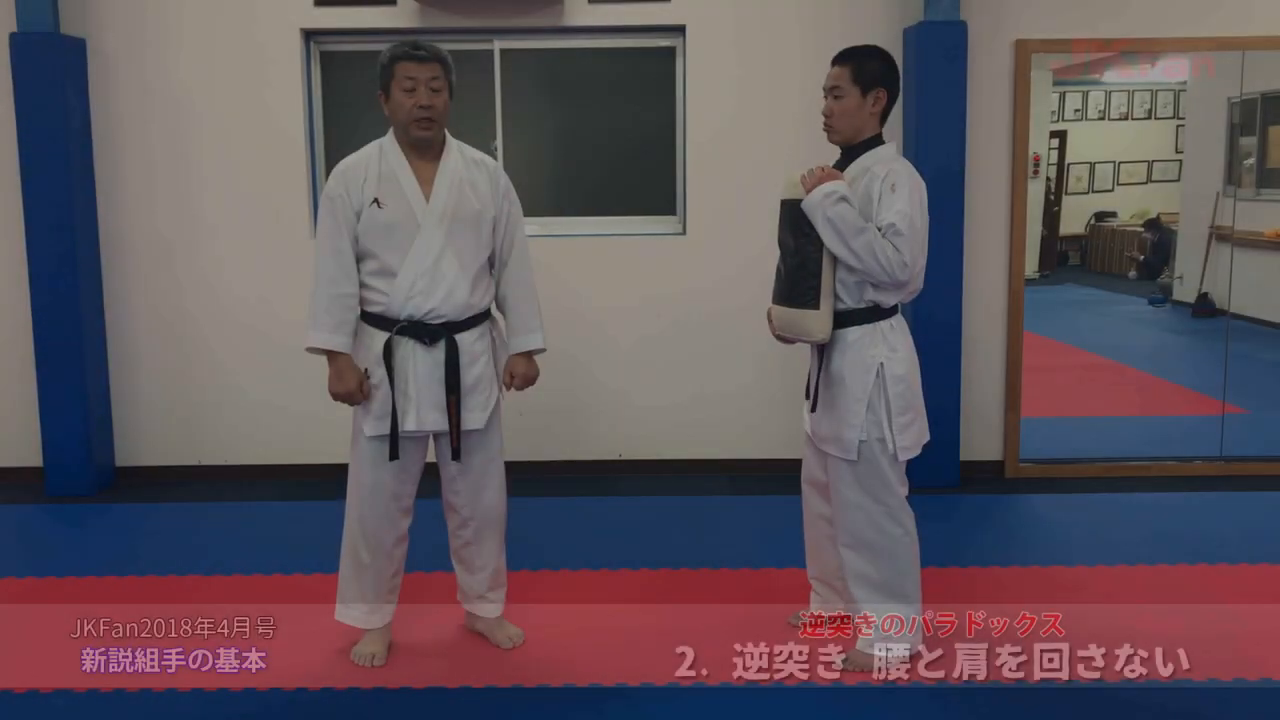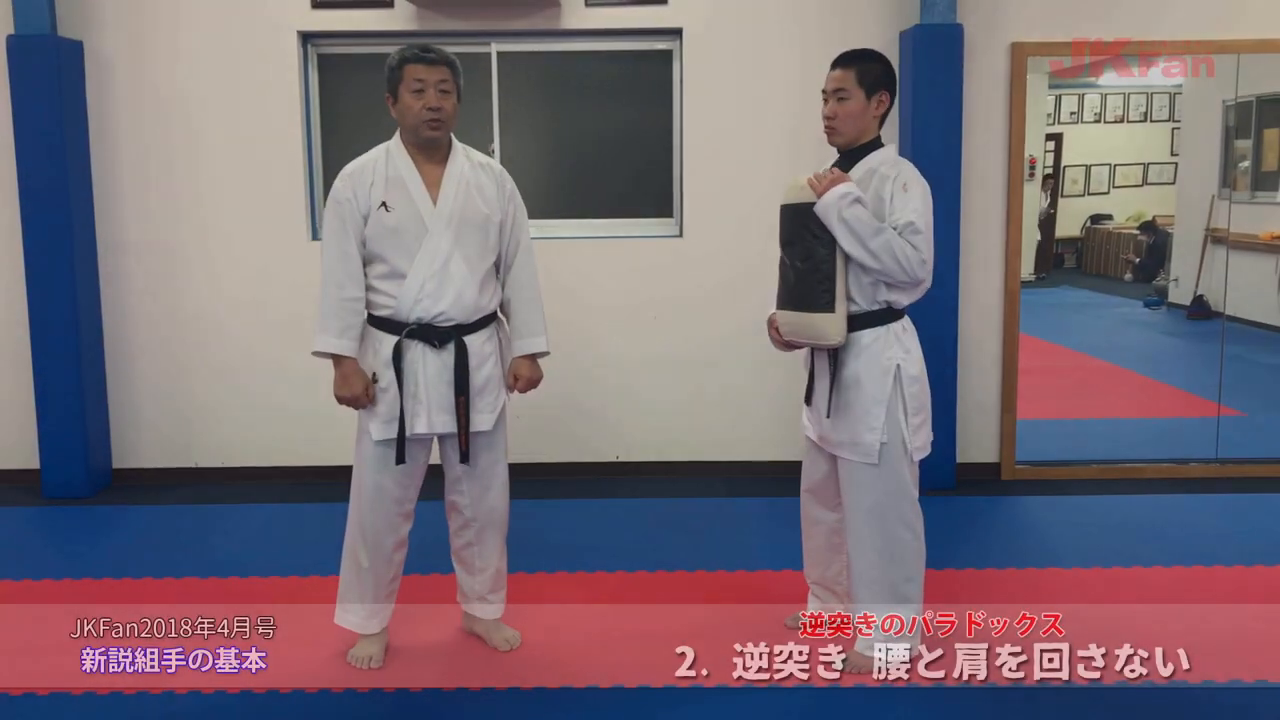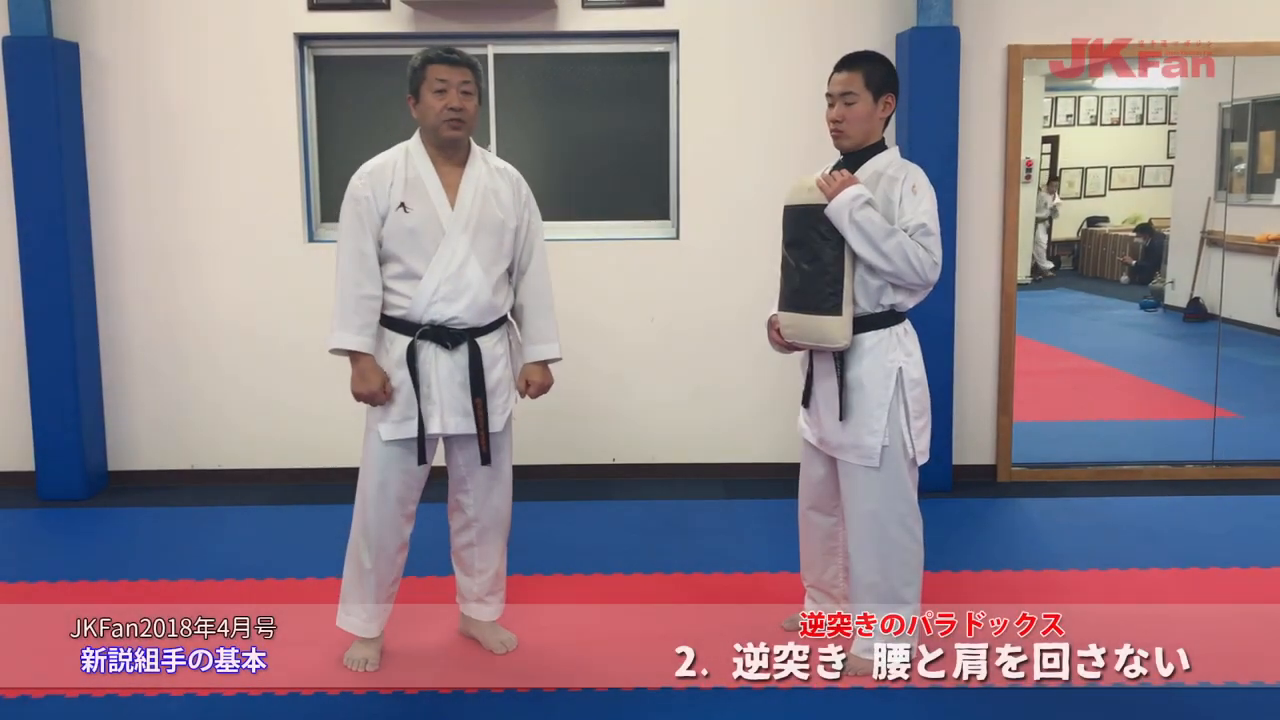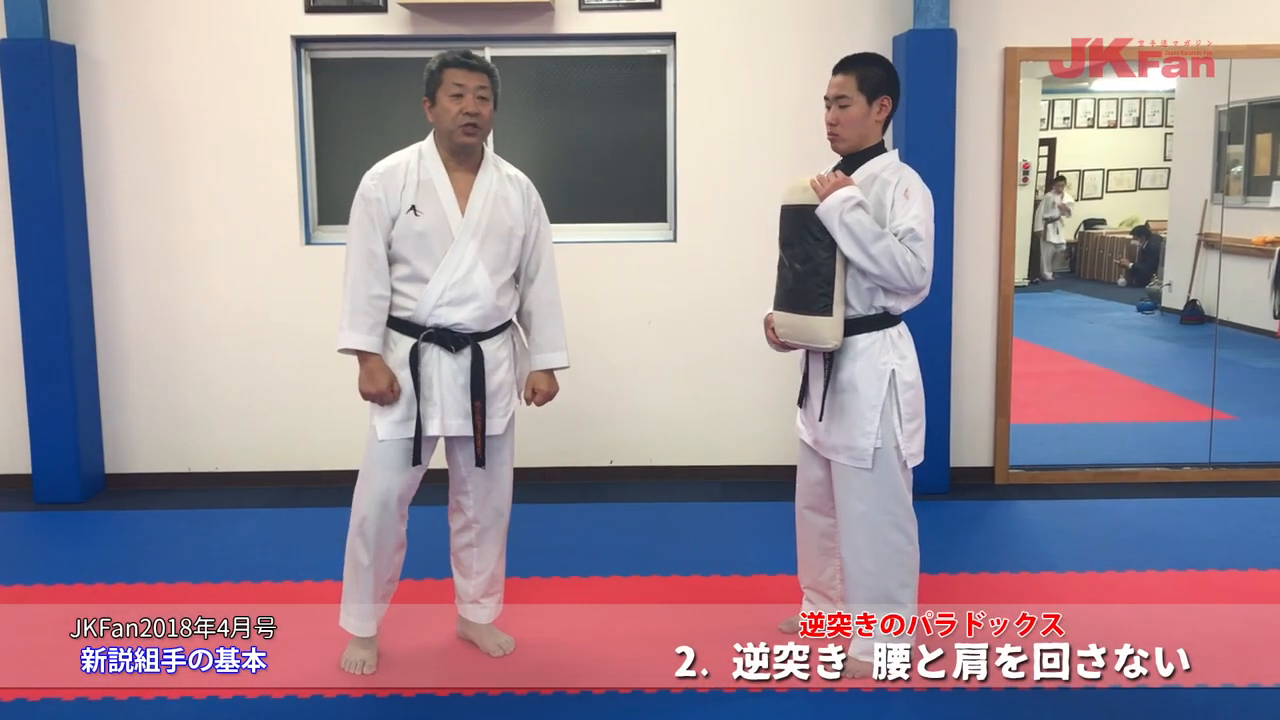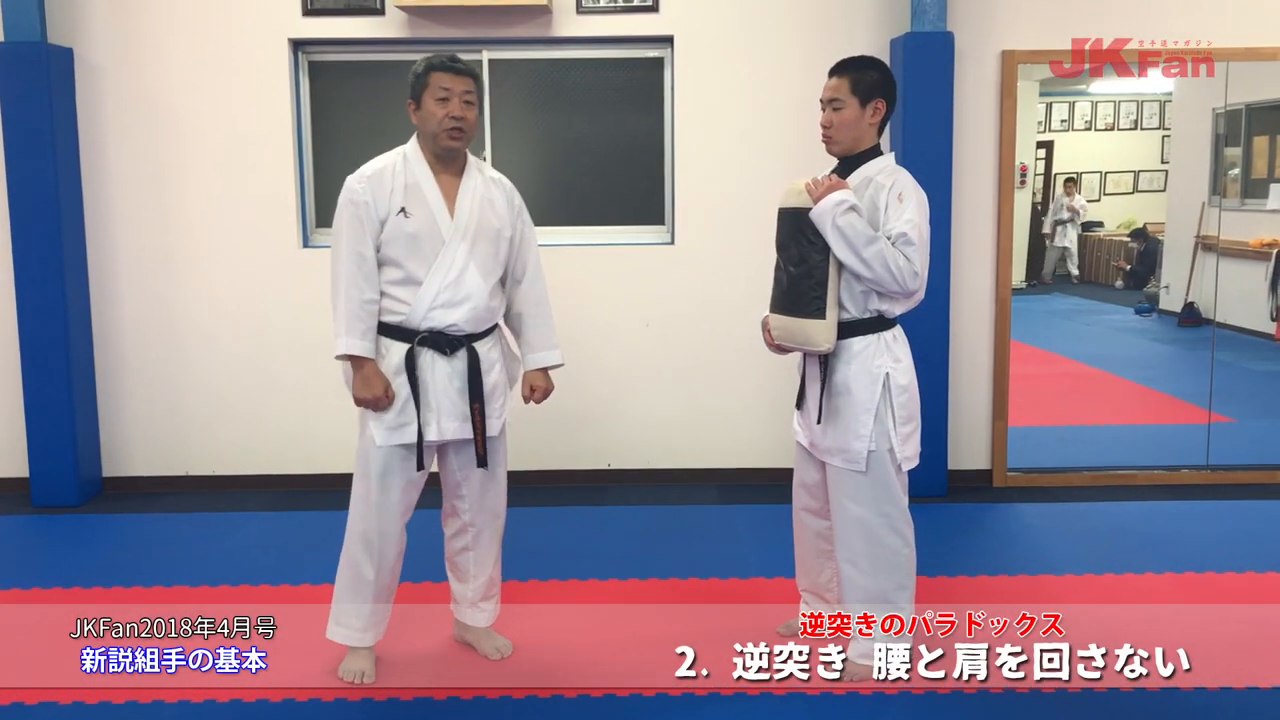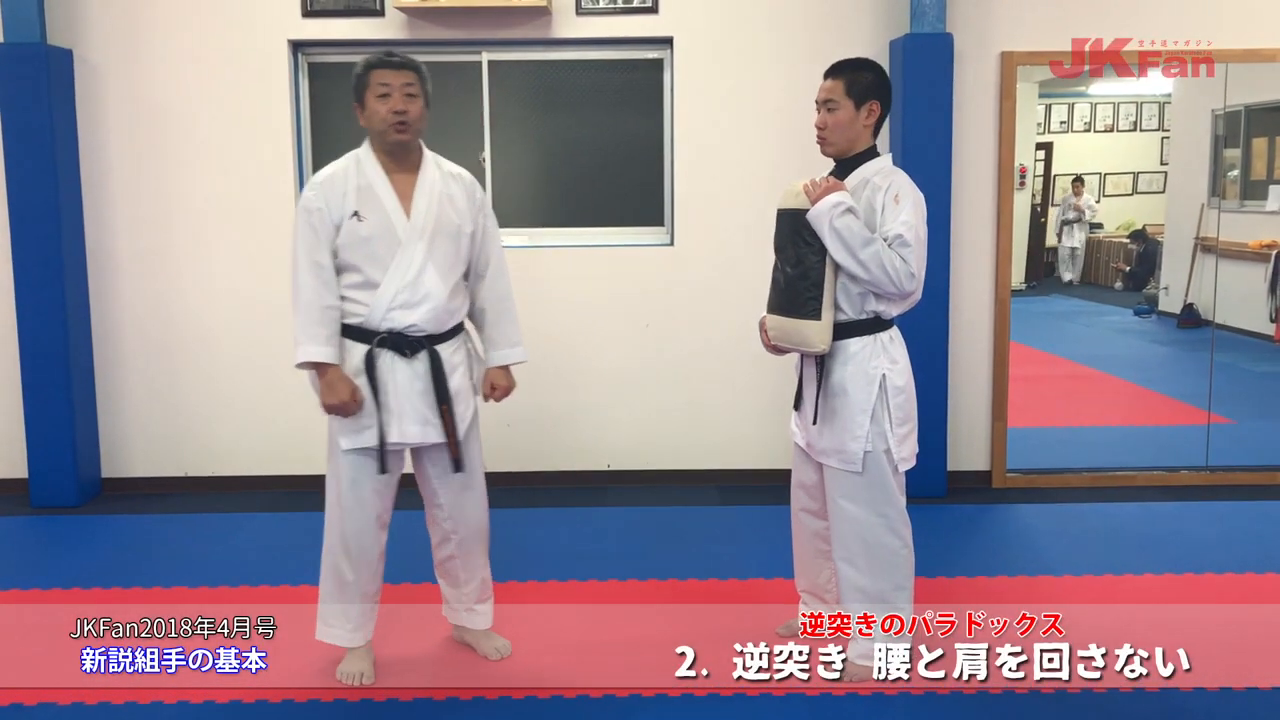
dt=0.3s
person 1, frame 1
left shoulder: (485, 175)
right shoulder: (353, 177)
left elbow: (514, 267)
right elbow: (335, 274)
left wrist: (523, 347)
right wrist: (338, 356)
left hip: (467, 356)
right hip: (389, 358)
left knee: (479, 493)
right knee: (379, 497)
left ankle: (483, 606)
right ankle: (373, 618)
person 1, frame 2
left shoulder: (491, 178)
right shoulder: (359, 181)
left elbow: (518, 270)
right elbow: (342, 278)
left wrist: (527, 349)
right wrist: (344, 360)
left hip: (475, 358)
right hip: (396, 361)
left knee: (481, 494)
right knee: (382, 498)
left ankle: (482, 607)
right ankle: (370, 620)
person 1, frame 3
left shoulder: (506, 183)
right shoulder: (377, 179)
left elbow: (531, 273)
right elbow: (358, 276)
left wrist: (538, 354)
right wrist: (361, 359)
left hip: (485, 361)
right hip: (407, 360)
left knee: (485, 498)
right knee: (385, 500)
left ankle: (480, 611)
right ankle: (366, 624)
person 1, frame 4
left shoulder: (517, 190)
right shoulder: (388, 179)
left elbow: (539, 282)
right elbow: (366, 275)
left wrist: (544, 362)
right wrist: (369, 358)
left hip: (486, 365)
right hip: (411, 361)
left knee: (483, 500)
right knee: (382, 499)
left ankle: (477, 614)
right ankle: (363, 624)
person 1, frame 5
left shoulder: (499, 192)
right shoulder: (372, 183)
left elbow: (524, 282)
right elbow: (353, 280)
left wrist: (537, 360)
right wrist: (362, 364)
left hip: (477, 368)
right hip: (400, 367)
left knee: (478, 502)
right knee: (381, 508)
left ankle: (473, 616)
right ankle: (359, 635)
person 1, frame 6
left shoulder: (460, 186)
right shoulder: (329, 188)
left elbow: (488, 278)
right elbow: (314, 287)
left wrist: (500, 358)
right wrist: (328, 370)
left hip: (444, 368)
right hip: (367, 369)
left knee: (460, 504)
right knee: (358, 512)
left ankle: (470, 618)
right ankle: (354, 636)
person 2, frame 1
left shoulder: (893, 176)
right shoulder: (841, 174)
left elbow: (894, 265)
left wrist: (827, 201)
left hip: (870, 355)
right hip: (834, 351)
left knee: (872, 499)
right knee: (826, 489)
left ankle: (890, 629)
right ankle: (836, 600)
person 2, frame 2
left shoulder: (897, 178)
right shoulder: (834, 180)
left elbow: (911, 264)
left wrist: (841, 204)
right wrist: (787, 319)
left hip: (878, 357)
right hip: (831, 356)
left knee: (880, 501)
right knee: (824, 493)
left ankle: (890, 628)
right ankle: (833, 601)
person 2, frame 3
left shoulder: (904, 180)
right shoulder: (829, 183)
left elbow: (922, 266)
left wrist: (852, 205)
right wrist: (785, 321)
left hip: (878, 362)
right hip: (826, 359)
left knee: (880, 505)
right knee: (821, 497)
left ankle: (885, 632)
right ankle: (829, 604)
person 2, frame 4
left shoulder: (900, 183)
right shoulder: (830, 184)
left elbow: (911, 270)
left wrist: (844, 206)
right wrist: (783, 319)
left hip: (873, 363)
right hip: (824, 359)
left knee: (874, 508)
right knee: (817, 499)
left ankle: (882, 634)
right ankle: (826, 605)
person 2, frame 5
left shoulder: (895, 186)
right shoulder: (830, 186)
left elbow: (904, 274)
left wrist: (837, 211)
right wrist: (781, 322)
left hip: (868, 366)
right hip: (822, 363)
left knee: (870, 510)
right knee: (816, 500)
left ankle: (880, 638)
right ankle: (825, 607)
person 2, frame 6
left shoulder: (892, 188)
right shoulder: (827, 188)
left elbow: (901, 276)
left wrist: (834, 212)
left hip: (866, 367)
right hip: (819, 363)
left knee: (868, 511)
right knee: (813, 501)
left ankle: (880, 639)
right ankle: (823, 608)
